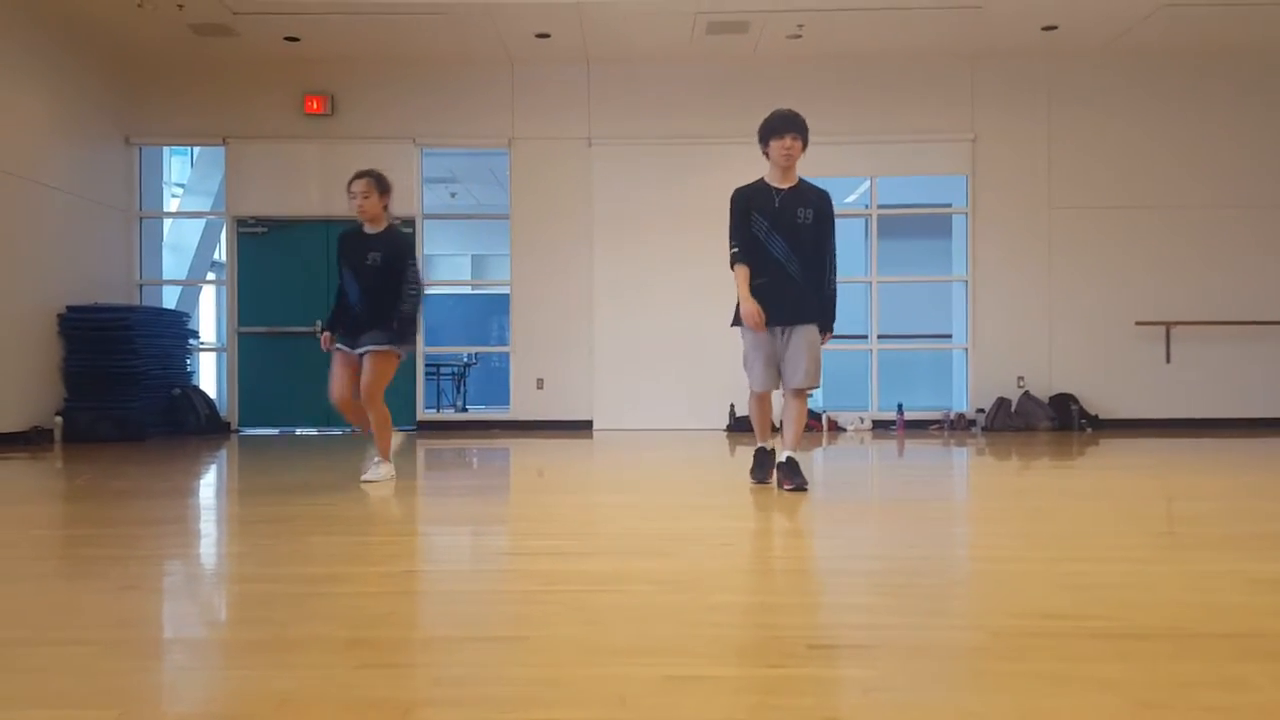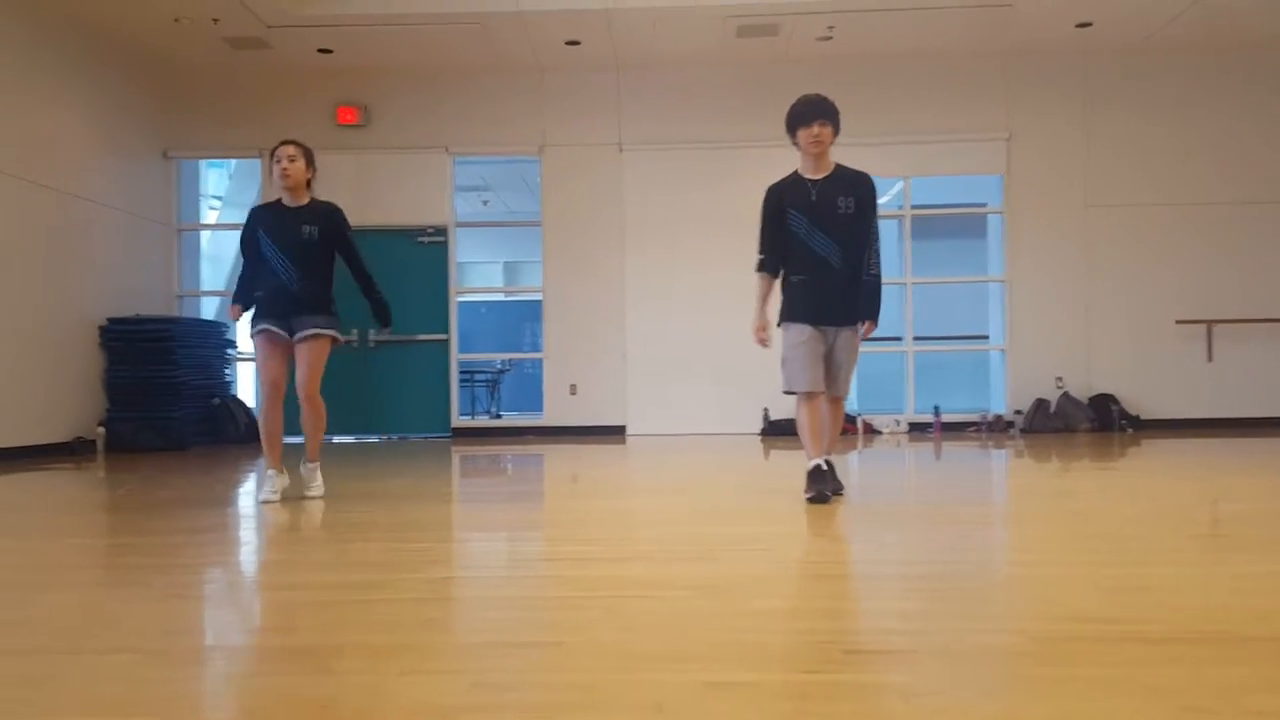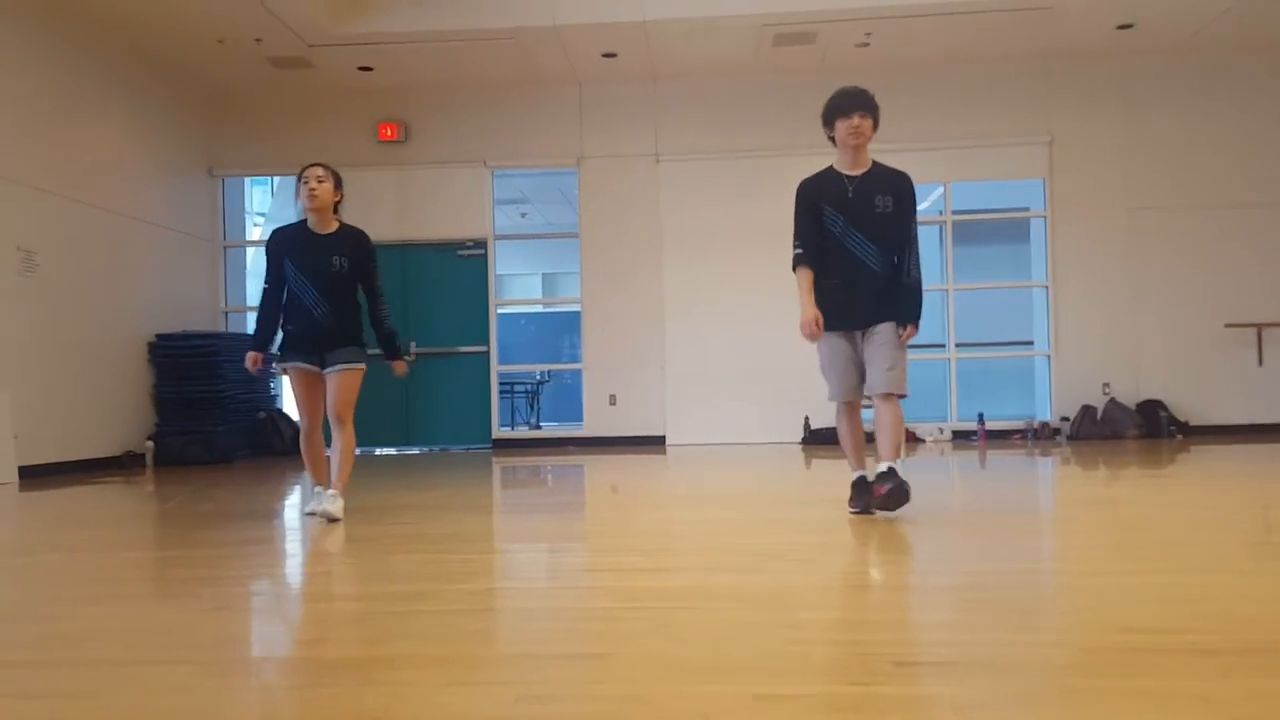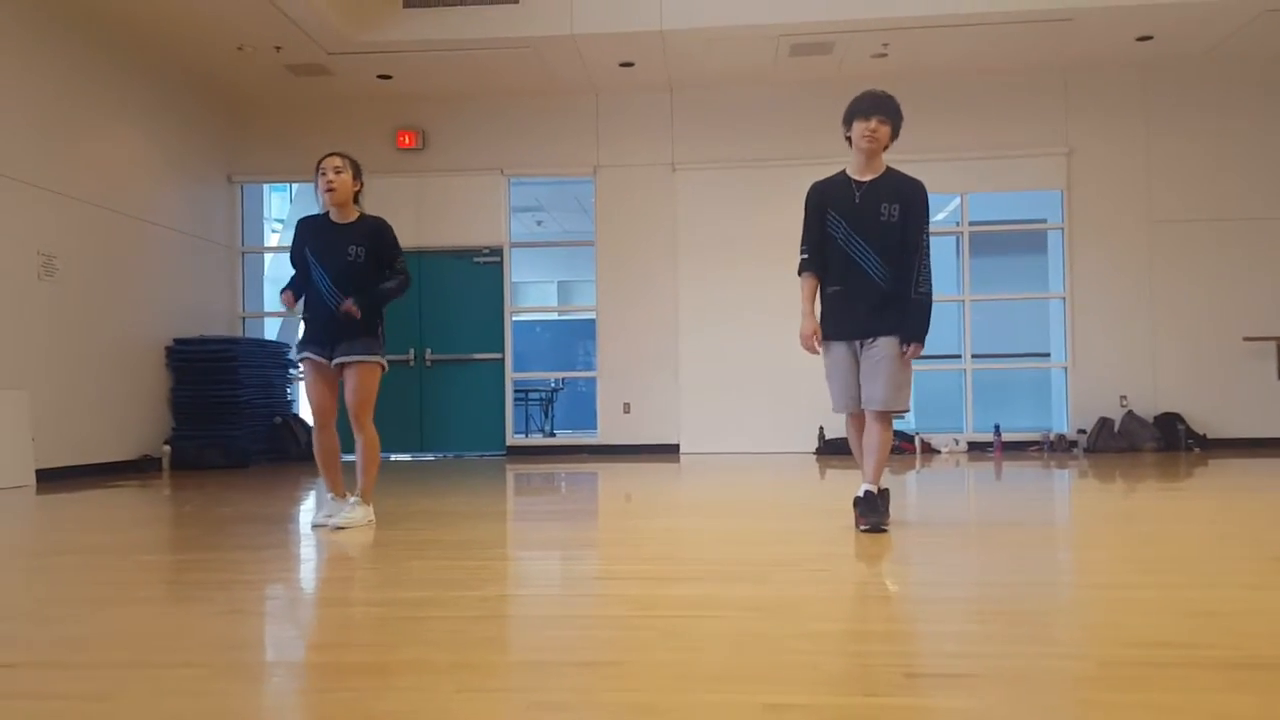
dt=0.7s
person 1, frame 1
left shoulder: (818, 199)
right shoulder: (745, 198)
left elbow: (826, 263)
right elbow: (739, 253)
left wrist: (827, 316)
right wrist: (746, 298)
left hip: (803, 312)
right hip: (760, 310)
left knee: (797, 387)
right knee: (761, 389)
left ankle: (788, 460)
right ankle: (764, 449)
person 1, frame 2
left shoulder: (859, 185)
right shoulder: (780, 194)
left elbow: (869, 251)
right elbow: (769, 259)
left wrist: (870, 307)
right wrist: (760, 312)
left hip: (845, 310)
right hip: (799, 311)
left knee: (836, 393)
right knee: (807, 391)
left ankle: (827, 462)
right ankle: (816, 469)
person 1, frame 3
left shoulder: (897, 184)
right shoulder: (812, 189)
left elbow: (908, 253)
right elbow: (804, 254)
left wrist: (910, 311)
right wrist: (807, 304)
left hip: (884, 312)
right hip: (834, 315)
left knee: (886, 393)
right knee: (847, 400)
left ankle: (887, 474)
right ankle: (860, 480)
person 1, frame 4
left shoulder: (909, 191)
right shoulder: (822, 193)
left elbow: (919, 263)
right elbow: (811, 261)
left wrist: (916, 326)
right wrist: (807, 314)
left hip: (888, 323)
right hip: (839, 322)
left knee: (880, 409)
right knee: (855, 411)
left ankle: (868, 494)
right ankle: (875, 489)
person 2, frame 1
left shoulder: (398, 241)
right shoulder: (346, 240)
left elbow: (412, 287)
left wrist: (407, 326)
right wrist: (330, 325)
left hip: (384, 329)
right hip: (350, 330)
left knee: (369, 394)
right knee: (339, 397)
left ankle: (383, 460)
right ankle: (388, 438)
person 2, frame 2
left shoulder: (328, 214)
right shoulder: (260, 216)
left elbow: (354, 261)
right elbow: (251, 263)
left wrist: (378, 302)
right wrist: (240, 298)
left hip: (315, 312)
right hip: (270, 312)
left knee: (308, 391)
right knee: (270, 390)
left ankle: (312, 466)
right ankle: (275, 472)
person 2, frame 3
left shoulder: (356, 241)
right shoulder: (282, 239)
left elbow: (374, 297)
right elbow: (271, 294)
left wrist: (392, 348)
right wrist: (259, 343)
left hip: (345, 344)
right hip: (299, 343)
left knee: (340, 418)
right knee: (310, 423)
left ankle: (336, 494)
right ankle: (319, 488)
person 2, frame 4
left shoulder: (376, 229)
right shoulder: (307, 228)
left elbow: (401, 278)
left wrist: (369, 301)
right wrist: (290, 291)
left hip: (361, 336)
right hip: (317, 335)
left knee: (360, 417)
right knee: (322, 420)
left ankle: (362, 502)
right ankle: (335, 497)
